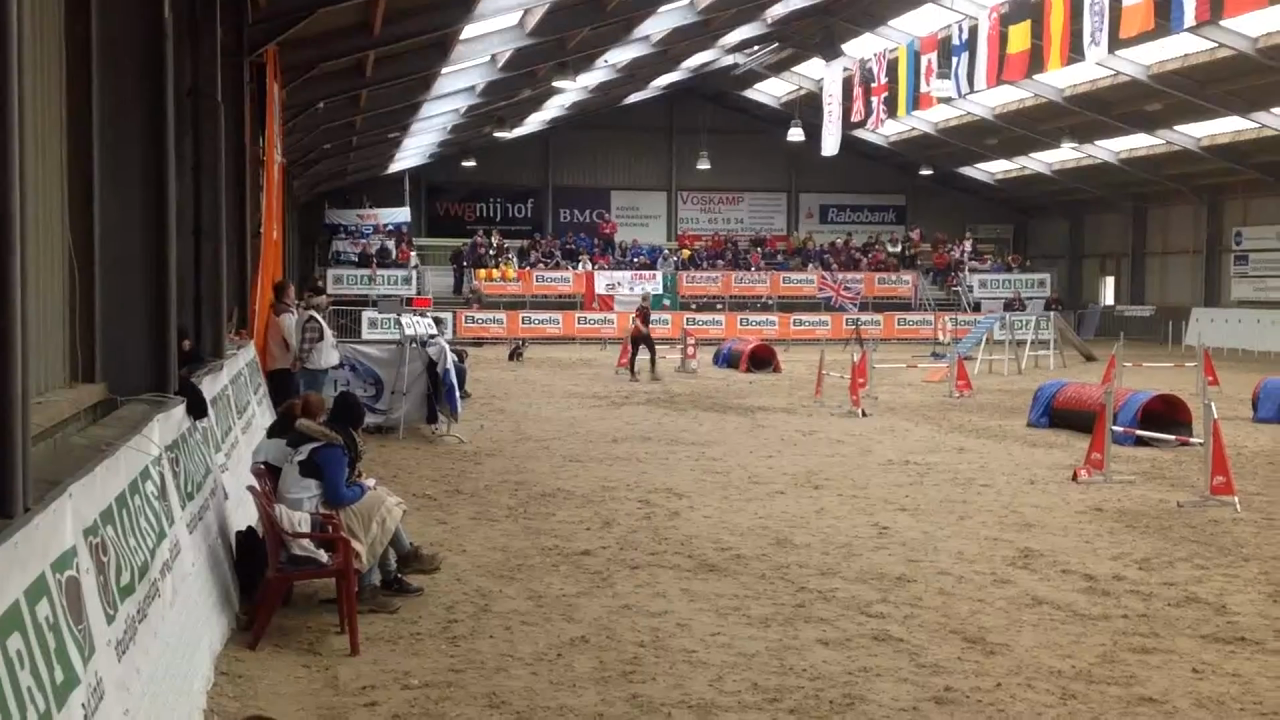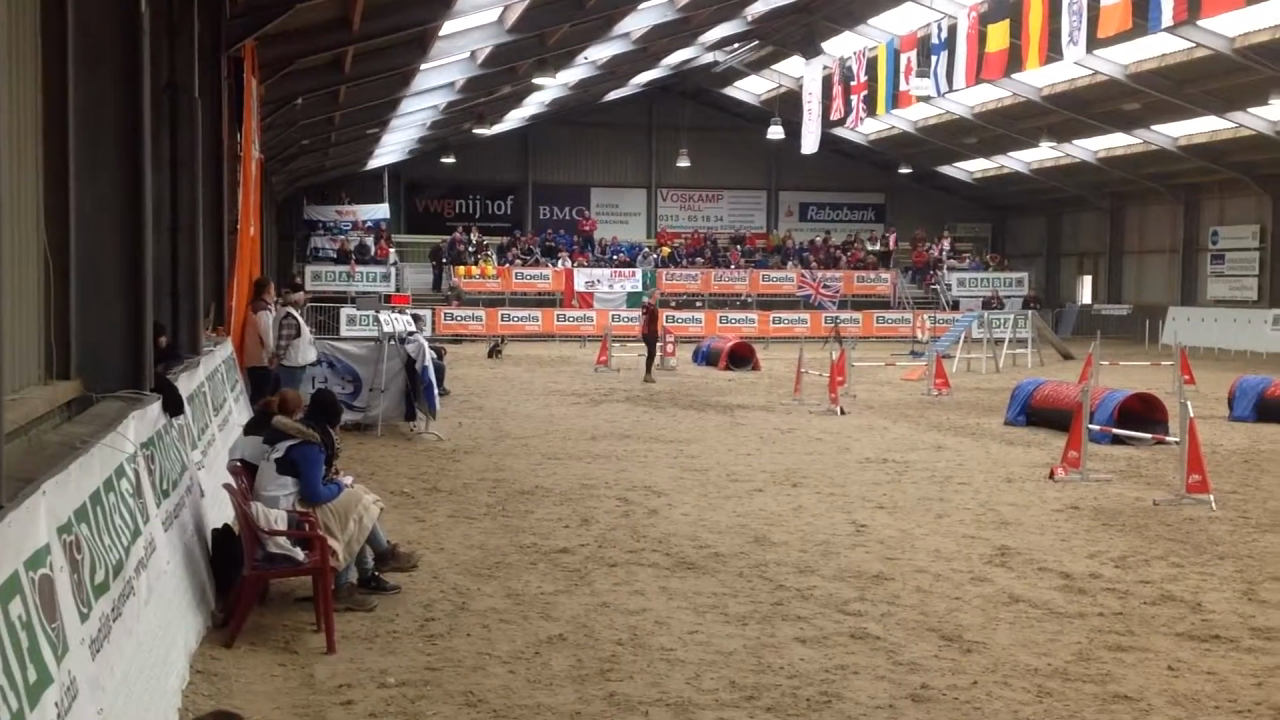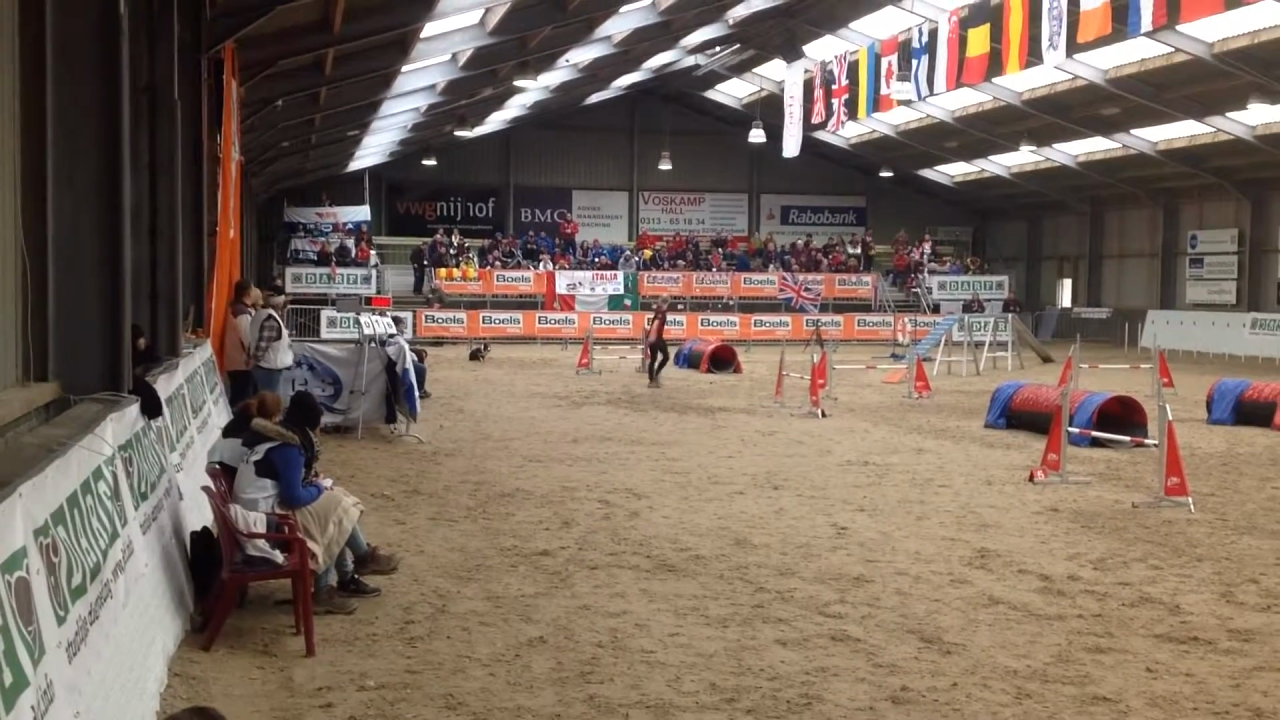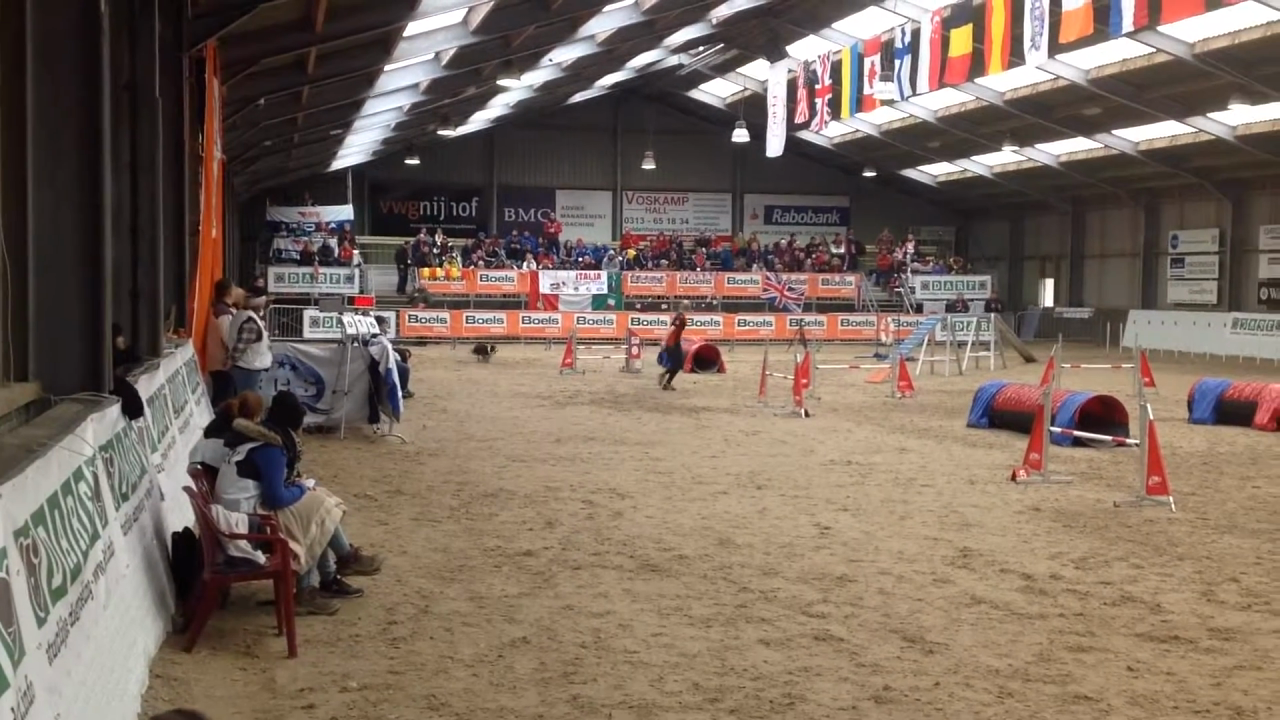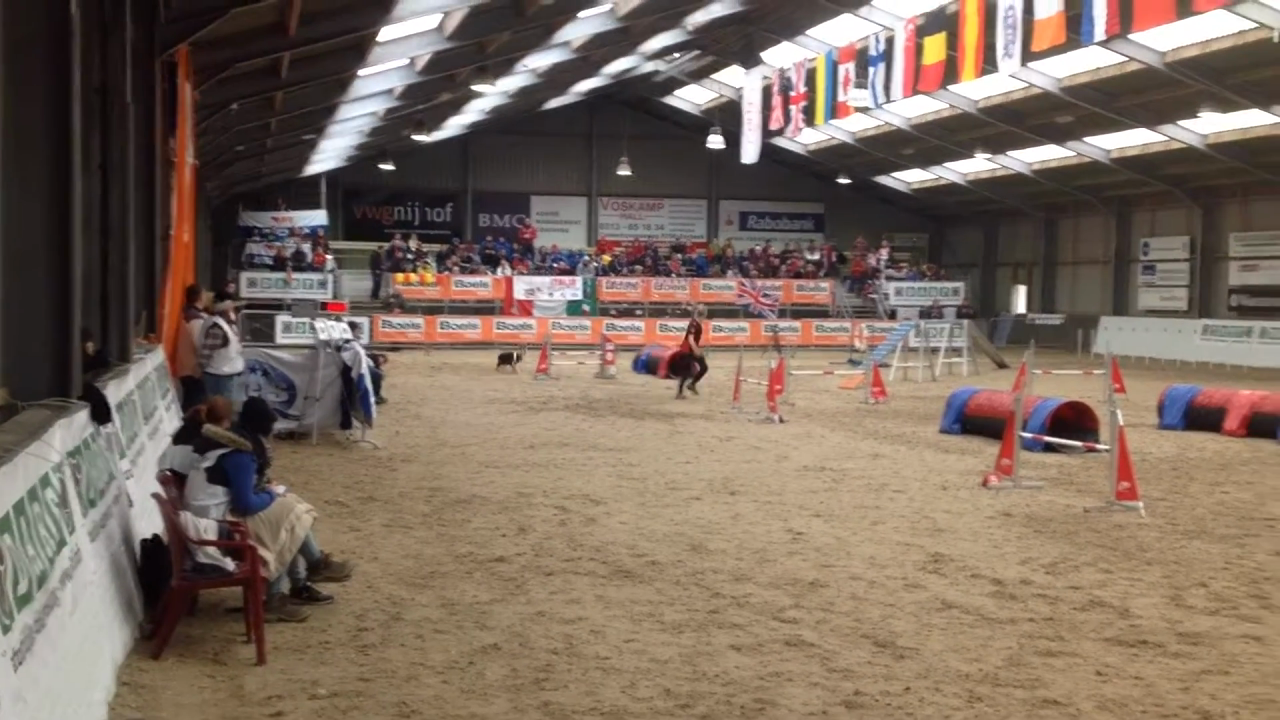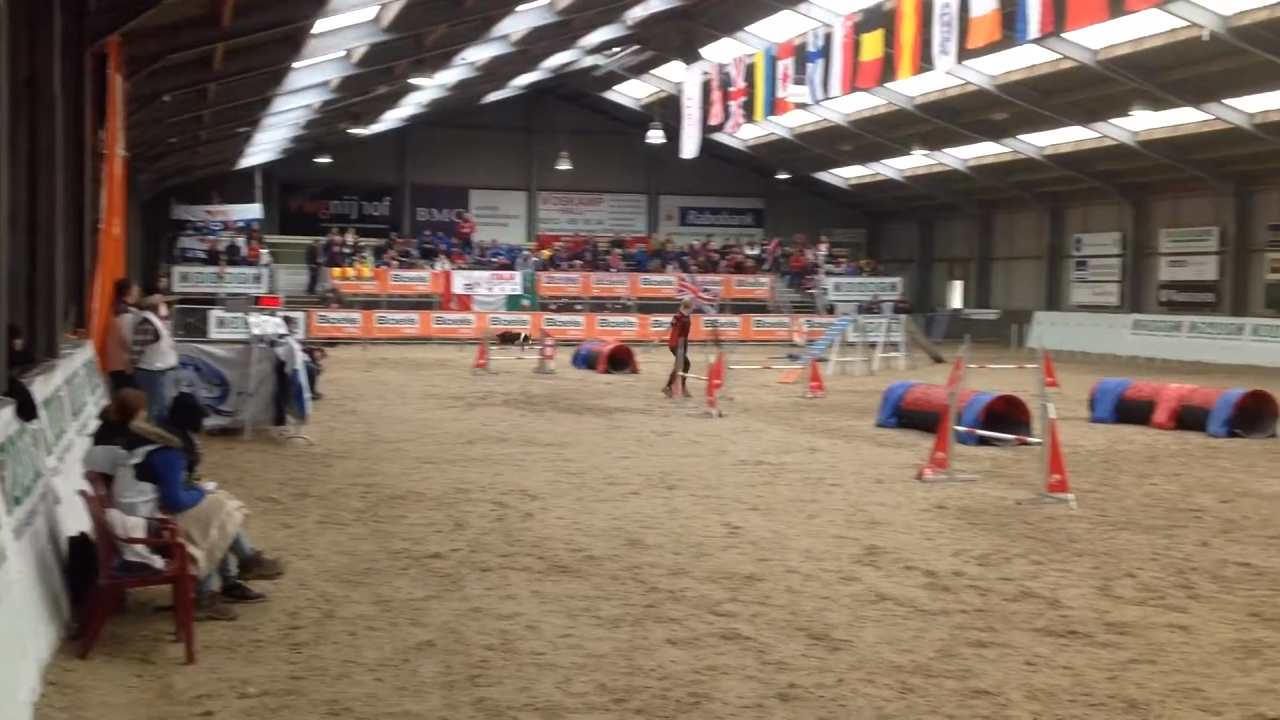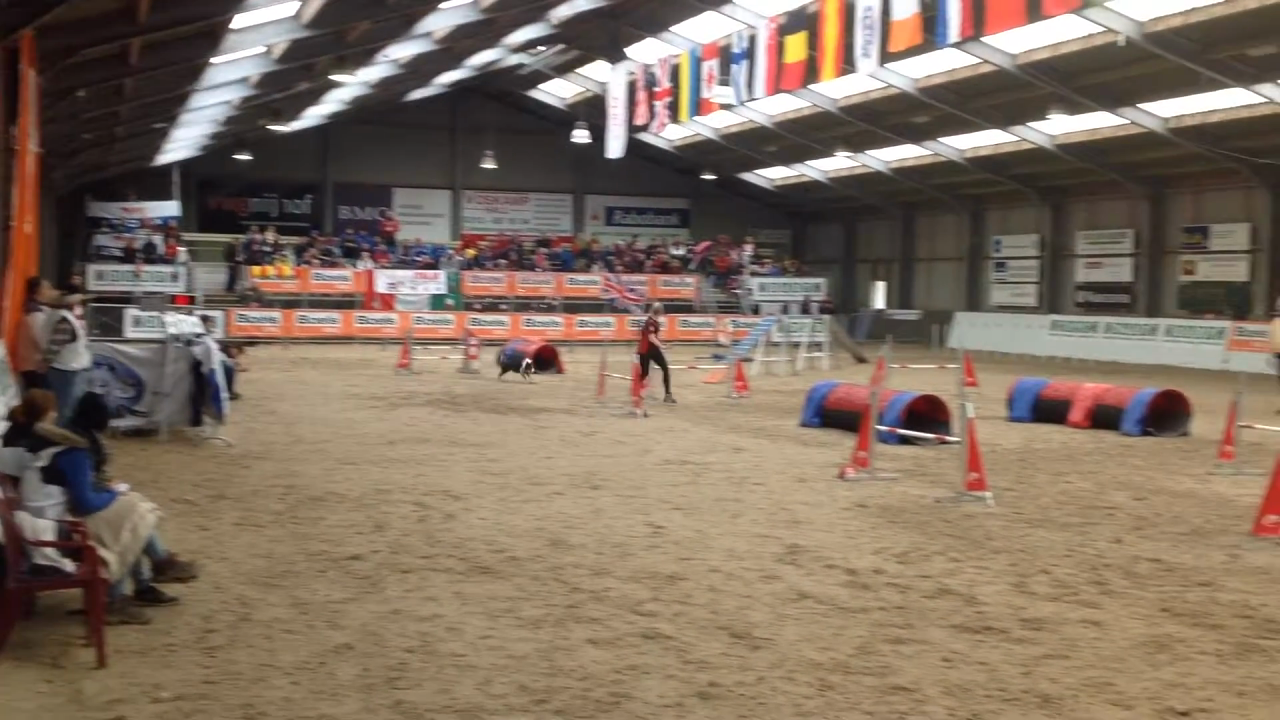
dt=0.4s
person 1, frame 1
left shoulder: (322, 436)
right shoulder: (332, 448)
right elbow: (338, 497)
left wrist: (356, 483)
right wrist: (363, 487)
left hip: (306, 505)
right hip: (311, 514)
left knee: (377, 512)
right knee: (382, 511)
left ankle: (389, 579)
right ankle: (407, 557)
person 1, frame 2
left shoulder: (299, 432)
right shoulder: (309, 446)
right elbow: (315, 495)
left wrist: (335, 483)
right wrist: (340, 485)
left hip: (283, 502)
right hip: (287, 512)
left knee: (354, 502)
right knee: (359, 508)
left ankle: (366, 578)
right ankle: (384, 555)
person 1, frame 3
left shoulder: (279, 435)
right shoulder: (289, 448)
right elbow: (294, 498)
left wrist: (313, 484)
right wrist: (319, 488)
left hip: (262, 505)
right hip: (267, 515)
left knee: (335, 513)
right knee: (339, 510)
left ankle: (345, 580)
right ankle: (364, 558)
person 1, frame 4
left shoulder: (261, 434)
right shoulder: (270, 449)
right elbow: (276, 498)
left wrist: (295, 484)
right wrist: (302, 488)
left hip: (245, 505)
right hip: (249, 515)
left knee: (317, 506)
right knee: (321, 511)
left ankle: (327, 581)
right ankle: (346, 558)
person 1, frame 5
left shoulder: (230, 441)
right shoulder: (240, 454)
right elbow: (245, 504)
left wrist: (265, 490)
right wrist: (271, 495)
left hip: (216, 512)
right hip: (220, 521)
left knee: (287, 513)
right knee: (291, 516)
left ankle: (298, 587)
right ankle: (317, 565)
person 1, frame 6
left shoulder: (150, 437)
right shoulder: (170, 451)
right elbow: (175, 502)
left wrist: (196, 488)
right wrist: (202, 492)
left hip: (144, 511)
right hip: (152, 517)
left knee: (217, 508)
right knee: (222, 512)
right ankle: (248, 562)
person 1, frame 7
left shoulder: (62, 438)
right shoulder: (76, 452)
right elbow: (84, 503)
left wrist: (109, 491)
right wrist: (113, 495)
left knee: (130, 508)
right knee: (137, 515)
left ankle: (143, 586)
